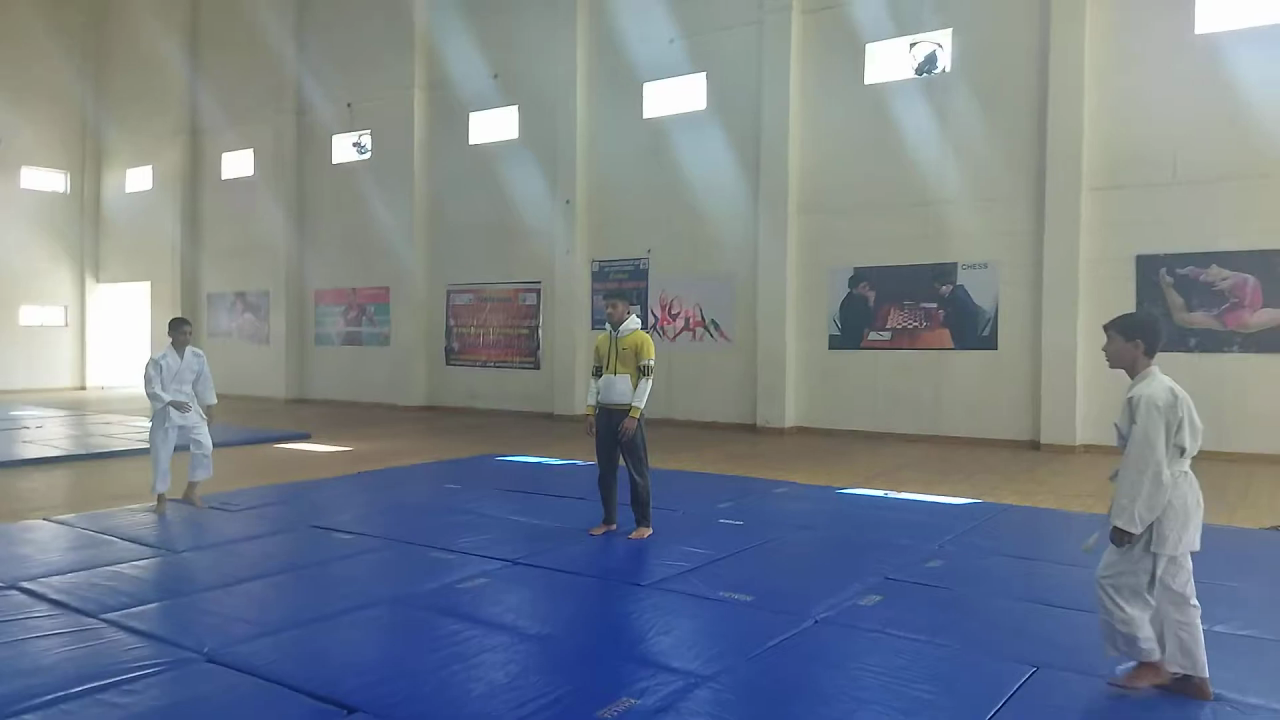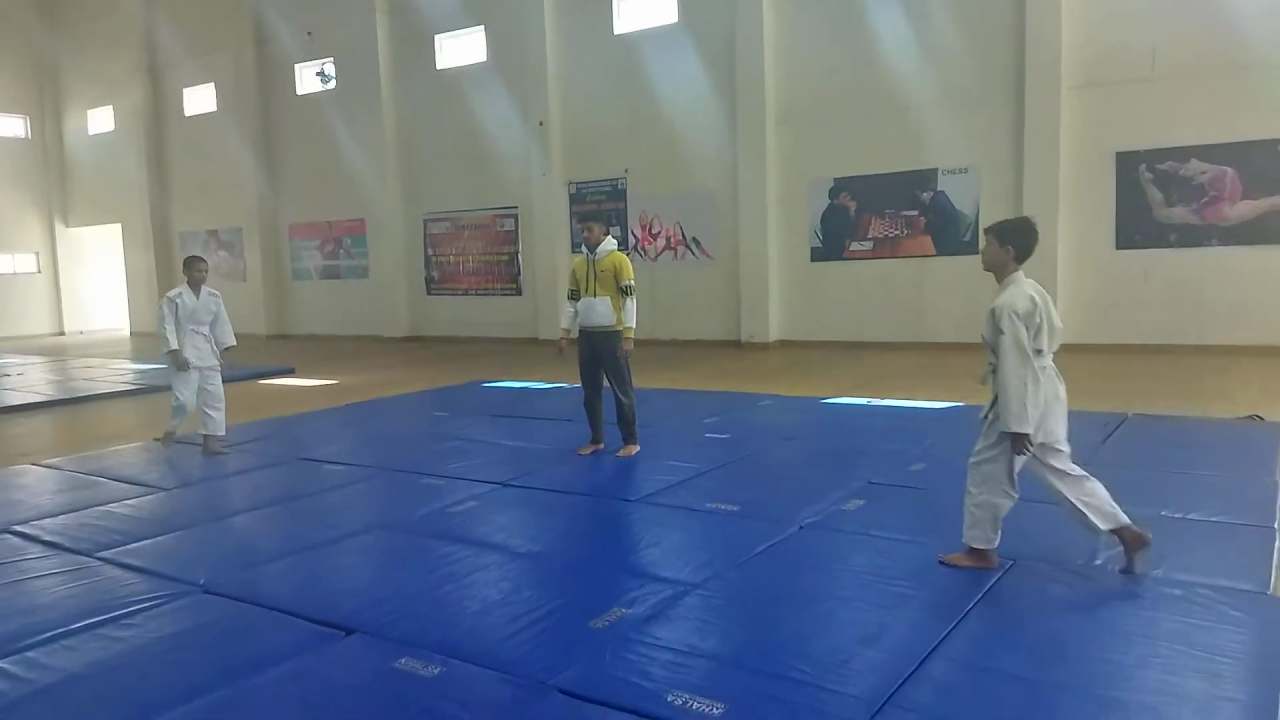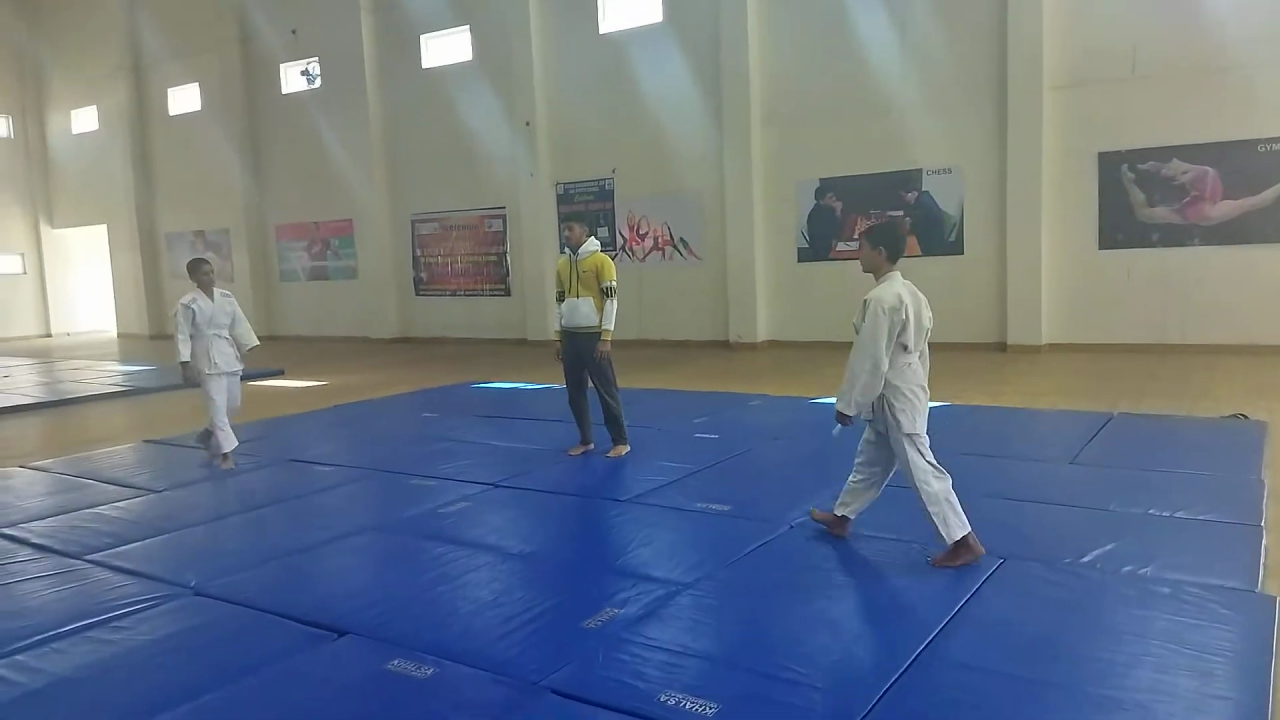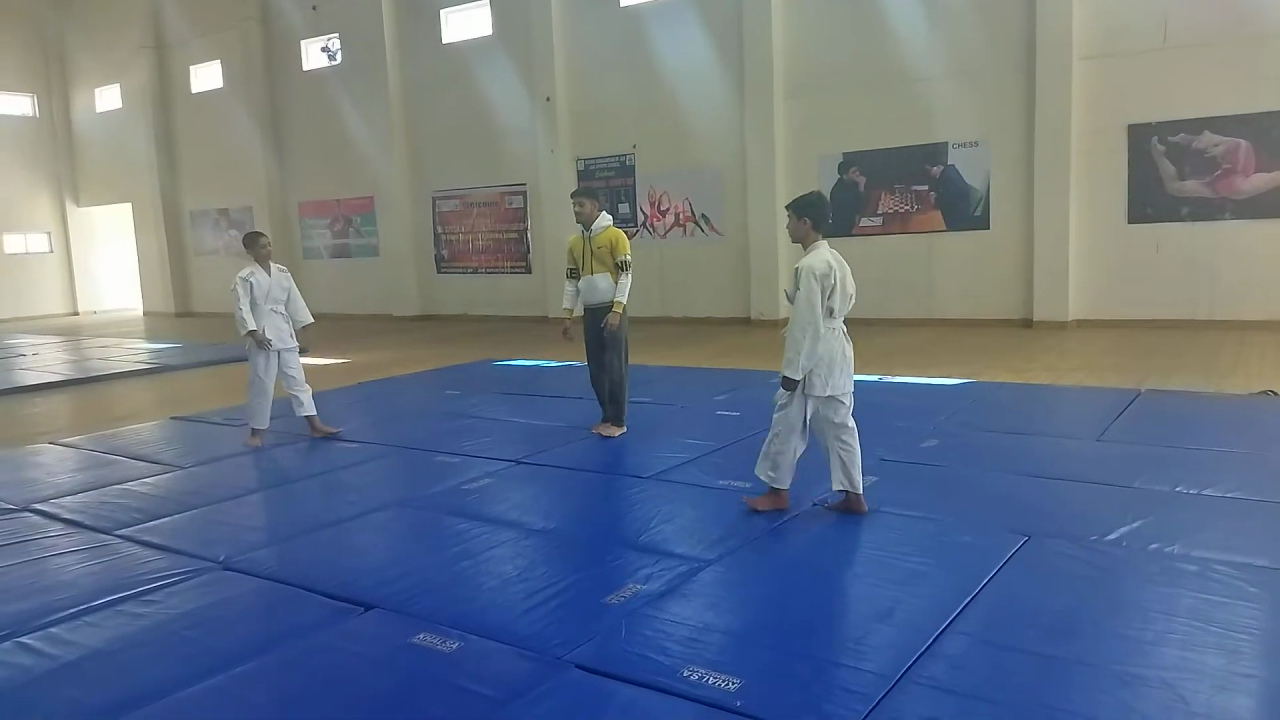
dt=0.4s
person 1, frame 1
left shoulder: (1145, 395)
right shoulder: (1161, 388)
left elbow: (1145, 463)
left wrist: (1126, 518)
left hip: (1157, 505)
right hip: (1175, 498)
left knee: (1116, 578)
right knee: (1173, 591)
left ankle: (1150, 661)
right ankle: (1191, 675)
person 1, frame 2
left shoulder: (1009, 303)
right shoulder: (1030, 291)
left elbow: (1015, 367)
left wrist: (1016, 425)
left hip: (1024, 401)
right hip: (1043, 393)
left knee: (988, 469)
right knee: (1061, 471)
left ankle: (980, 550)
right ankle: (1126, 532)
person 1, frame 3
left shoulder: (880, 299)
right shoulder: (910, 292)
left elbow: (867, 358)
right elbow: (917, 346)
left wrist: (847, 403)
left hip: (892, 394)
right hip: (908, 389)
left knee: (919, 467)
right knee: (871, 460)
left ankle: (963, 541)
right ankle: (842, 516)
person 1, frame 4
left shoulder: (810, 266)
right shoulder: (835, 260)
left elbow: (806, 322)
left wrist: (792, 370)
left hip: (817, 356)
right hip: (837, 351)
left knee: (787, 424)
right knee: (839, 426)
left ankle: (777, 492)
right ankle: (853, 495)
person 2, frame 1
left shoulder: (641, 339)
right shoulder: (602, 341)
left elbow: (646, 380)
left wrist: (634, 414)
right wrist: (591, 411)
left hip: (628, 413)
right hip: (605, 412)
left knee: (637, 470)
right knee: (605, 469)
left ankle: (643, 523)
right ankle: (609, 520)
person 2, frame 2
left shoulder: (618, 260)
right shoulder: (578, 264)
left elbow: (629, 299)
right elbow: (572, 301)
left wrist: (628, 335)
right wrist: (565, 334)
left hip: (611, 334)
right hip: (586, 335)
left knee: (621, 389)
right knee: (590, 390)
left ankle: (631, 441)
right ankle: (596, 439)
person 2, frame 3
left shoulder: (601, 261)
right shoulder: (562, 265)
left elbow: (610, 301)
left wrist: (606, 338)
right wrist: (558, 338)
left hip: (593, 336)
right hip: (570, 336)
left knee: (606, 389)
right knee: (575, 391)
left ankle: (620, 441)
right ankle: (586, 440)
person 2, frame 4
left shoulder: (615, 235)
right shoulder: (575, 242)
left elbow: (625, 275)
right elbow: (571, 281)
left wrist: (616, 310)
right wrist: (568, 316)
left hip: (612, 311)
right hip: (591, 312)
left knee: (615, 368)
right knee: (596, 369)
left ankle: (618, 421)
right ankle: (607, 417)
person 3, frame 1
left shoulder: (198, 356)
right shoulder: (159, 360)
left elbow: (204, 382)
right elbow: (152, 389)
left wrist: (209, 407)
right wrist: (171, 402)
left hip: (191, 410)
right hip: (167, 413)
left knee: (204, 448)
right knee: (162, 455)
left ankle: (191, 490)
right ankle: (161, 497)
person 3, frame 2
left shoulder: (213, 296)
right shoulder: (174, 298)
left elbow: (221, 325)
right elbow: (168, 327)
left wrist: (226, 348)
right wrist: (175, 353)
left hip: (208, 353)
right hip: (185, 354)
left knee: (215, 398)
right knee: (184, 400)
left ankle: (211, 440)
right ankle: (172, 429)
person 3, frame 3
left shoulder: (227, 297)
right shoulder: (187, 304)
left elbow: (240, 325)
right elbow: (182, 337)
left wrist: (250, 348)
right wrist: (186, 366)
left hip: (231, 357)
right hip: (208, 361)
left knee: (231, 405)
right knee: (218, 407)
left ankle: (207, 436)
right ankle: (226, 454)
person 3, frame 4
left shoulder: (282, 272)
right shoulder: (245, 278)
left elbow: (294, 301)
right elbow: (242, 309)
left wrist: (303, 327)
right wrist: (254, 333)
left hip: (285, 334)
right hip: (264, 336)
left knee: (296, 380)
right knee: (261, 384)
left ankle: (314, 424)
right ankle: (256, 431)
